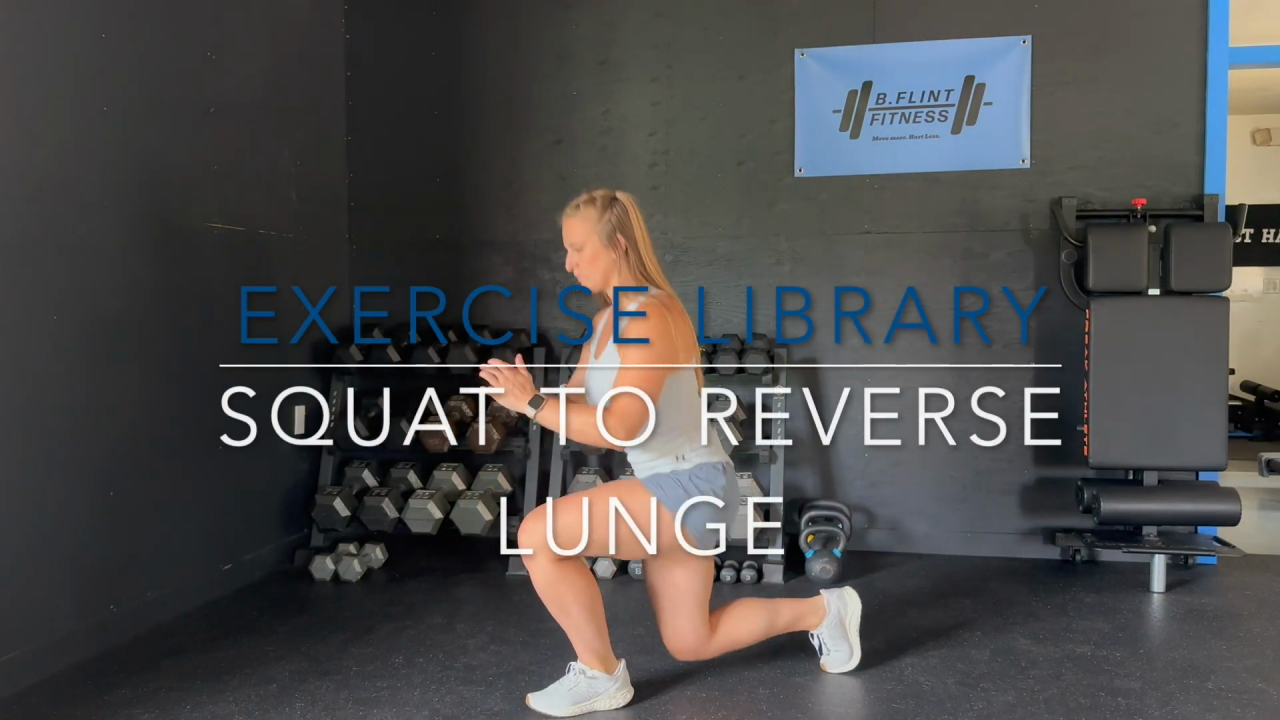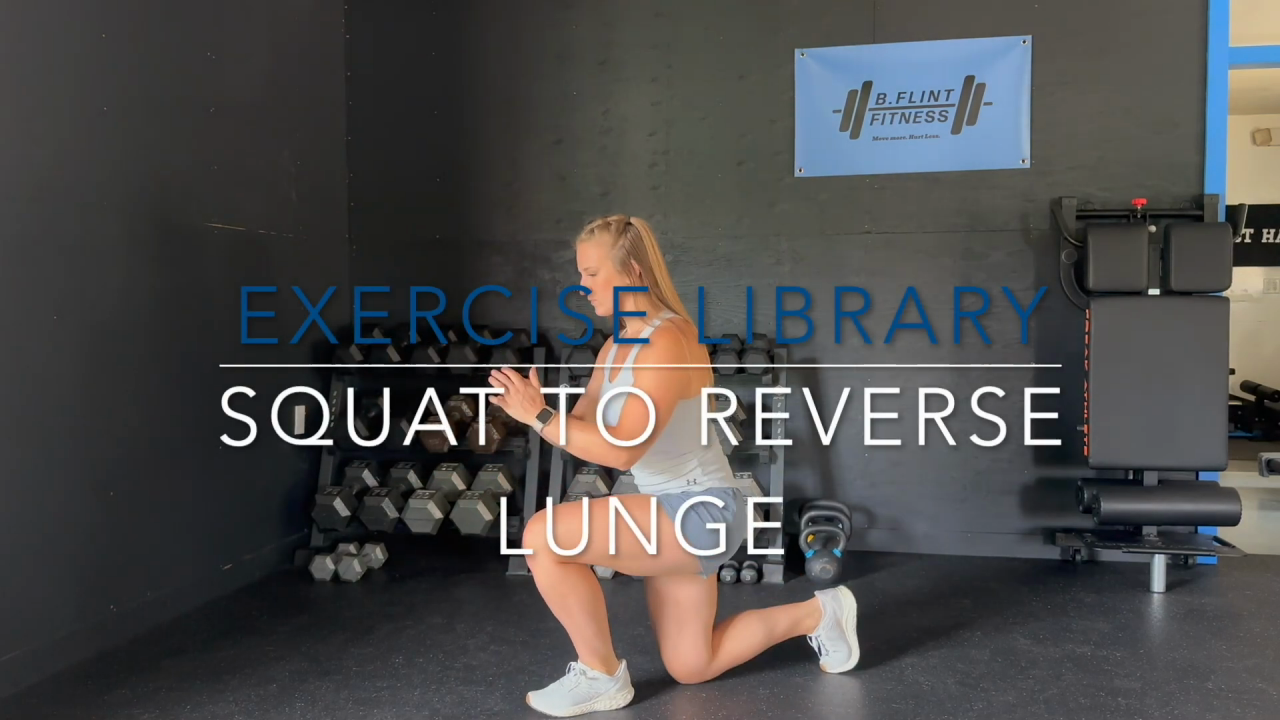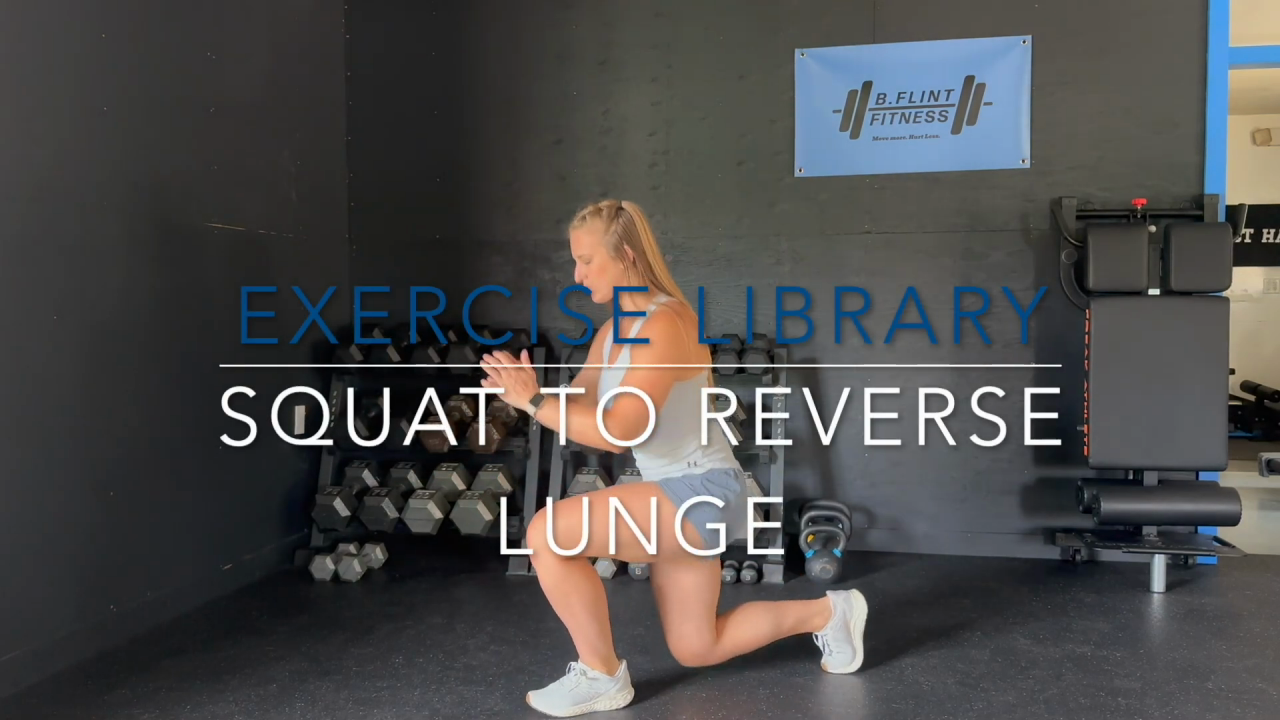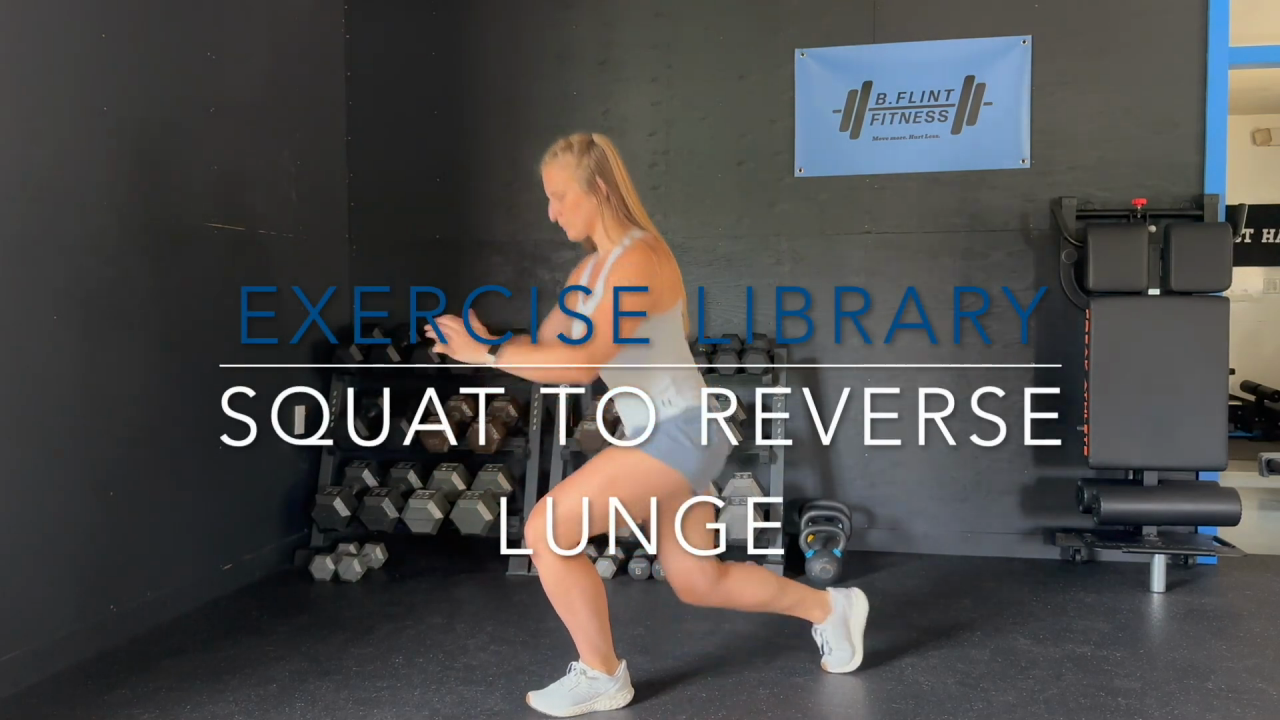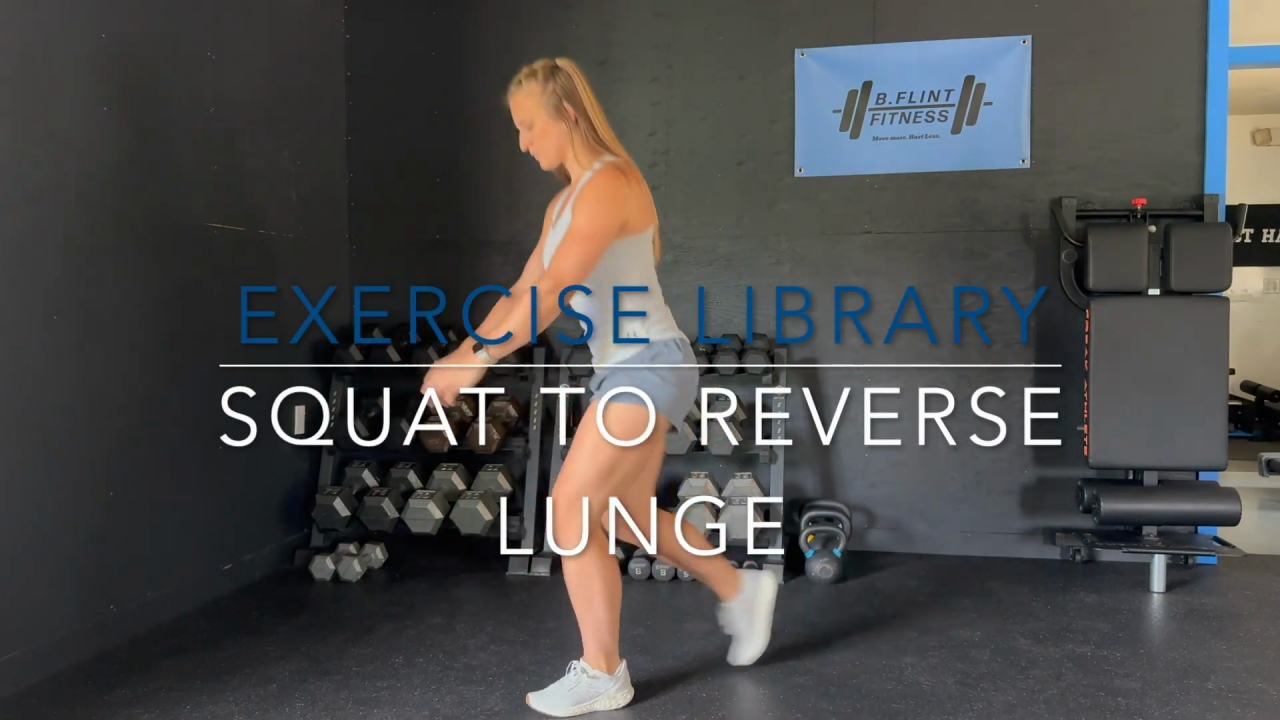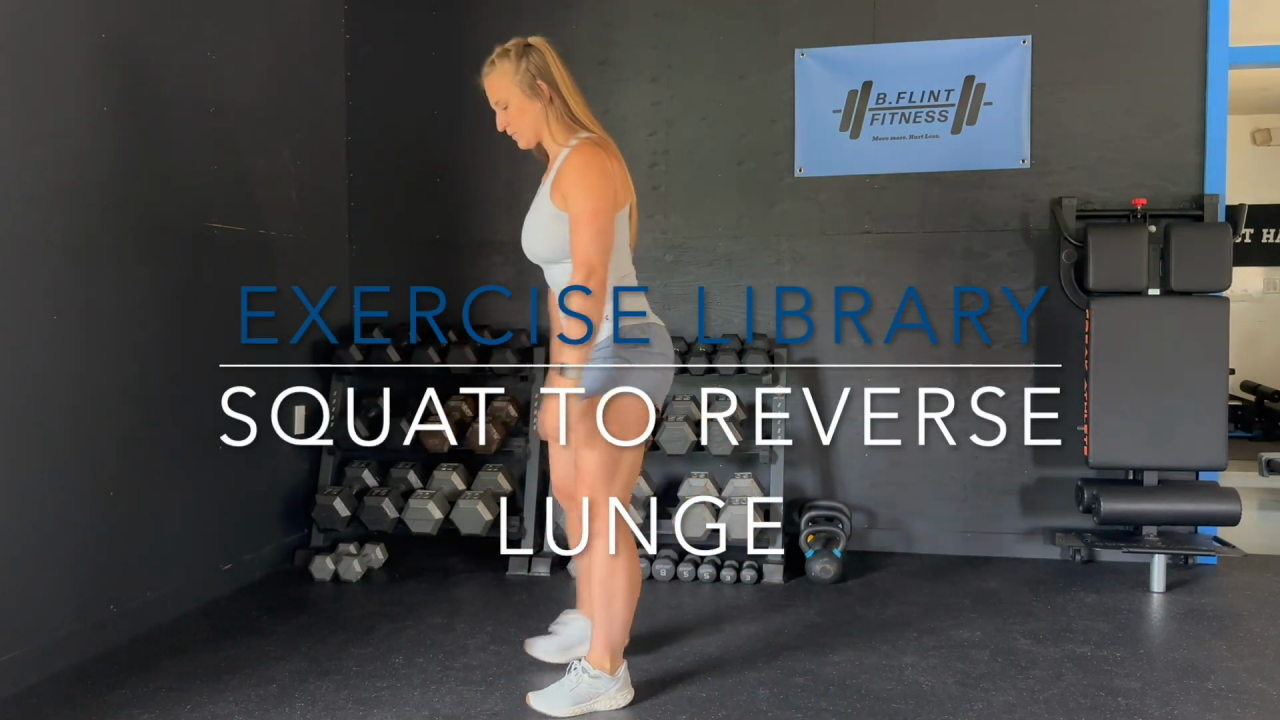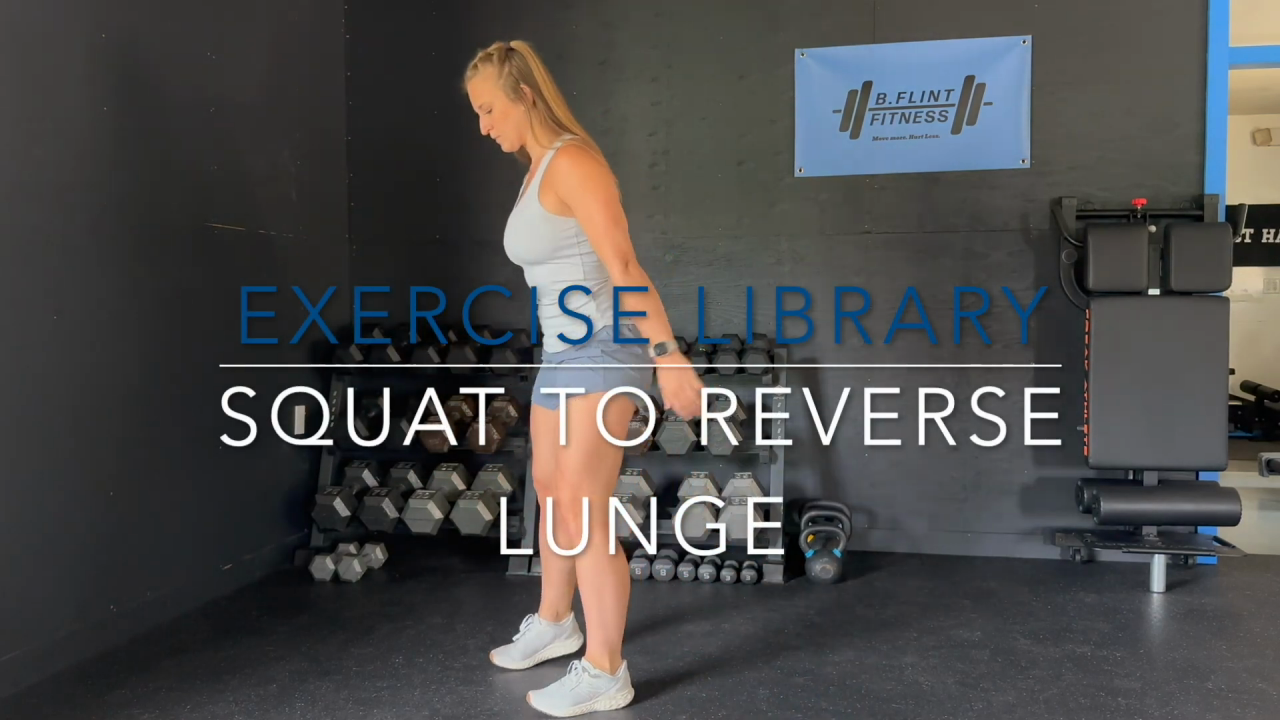
dt=0.2s
person 1, frame 1
left shoulder: (654, 319)
right shoulder: (607, 321)
left elbow: (620, 428)
right elbow: (576, 409)
left wrist: (531, 405)
right wrist: (530, 396)
left hip: (691, 492)
right hip: (673, 489)
left knee: (539, 535)
right knee: (690, 642)
left ankle: (599, 674)
right ankle: (824, 612)
person 1, frame 2
left shoulder: (668, 344)
right shoulder: (617, 346)
left elbow: (624, 449)
right elbow: (584, 428)
left wrist: (539, 417)
right wrist: (536, 406)
left hip: (699, 513)
right hip: (678, 510)
left knee: (544, 534)
right knee: (691, 667)
left ankle: (600, 675)
right ankle: (820, 614)
person 1, frame 3
left shoulder: (665, 326)
right shoulder: (617, 328)
left elbow: (620, 432)
right elbow: (579, 412)
left wrist: (533, 401)
right wrist: (531, 389)
left hip: (698, 494)
right hip: (682, 491)
left knee: (547, 533)
right knee: (695, 649)
left ankle: (601, 675)
right ankle: (832, 612)
person 1, frame 4
left shoulder: (639, 261)
right shoulder: (594, 267)
left elbow: (581, 365)
right elbow: (549, 344)
left wrist: (485, 354)
right wrist: (485, 344)
left hip: (675, 436)
right hip: (662, 433)
left knee: (548, 528)
right knee: (695, 584)
right ankle: (829, 608)
person 1, frame 5
left shoulder: (607, 185)
right shoulder: (568, 196)
left elbow: (554, 293)
right elbow: (527, 290)
left wrist: (475, 360)
right wrist: (466, 354)
left hip: (646, 371)
right hip: (624, 370)
left knee: (572, 517)
right knee: (629, 513)
right ankle: (739, 589)
person 1, frame 6
left shoulder: (587, 159)
right shoulder: (557, 169)
left elbow: (595, 279)
left wrist: (564, 380)
right wrist: (562, 372)
left hip: (619, 357)
right hip: (592, 356)
left knee: (597, 513)
right knee: (571, 495)
right ankle: (591, 619)
person 1, frame 7
left shoulder: (574, 162)
right shoulder: (540, 171)
left elbow: (624, 267)
left wrist: (668, 357)
left hip: (599, 356)
right hip: (565, 356)
left knee: (580, 513)
right knee: (550, 493)
right ankle: (554, 623)
